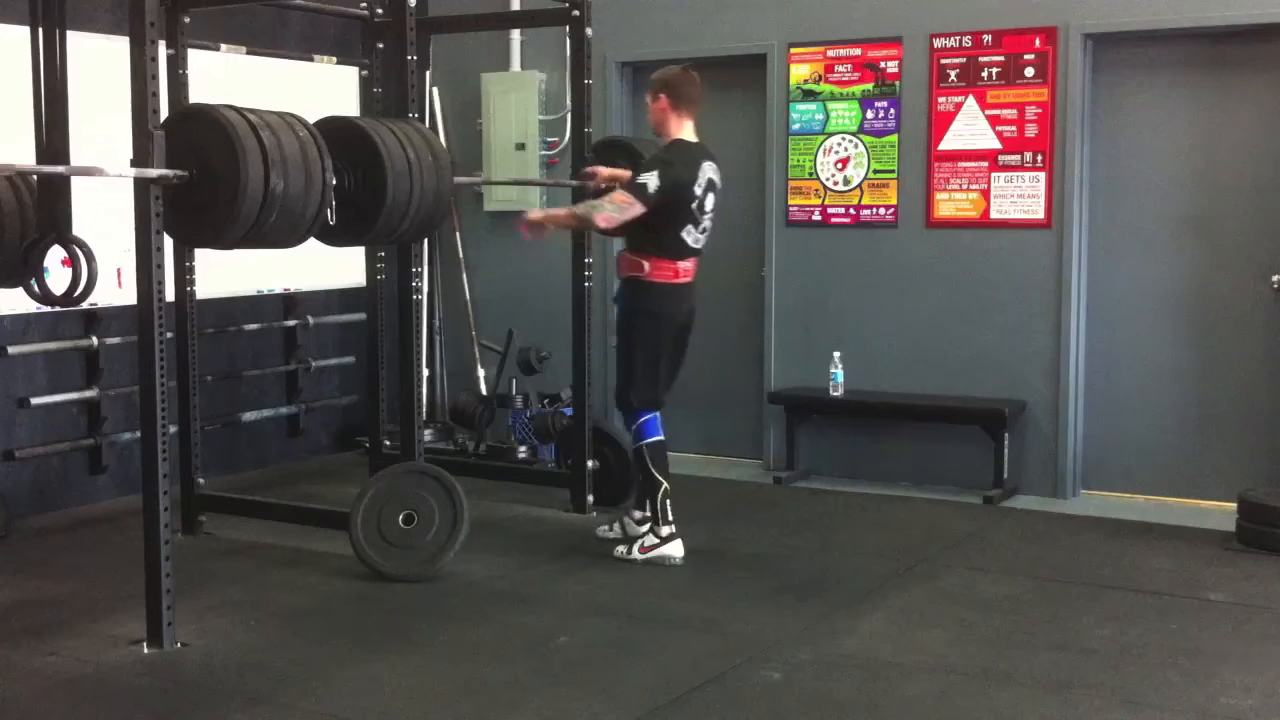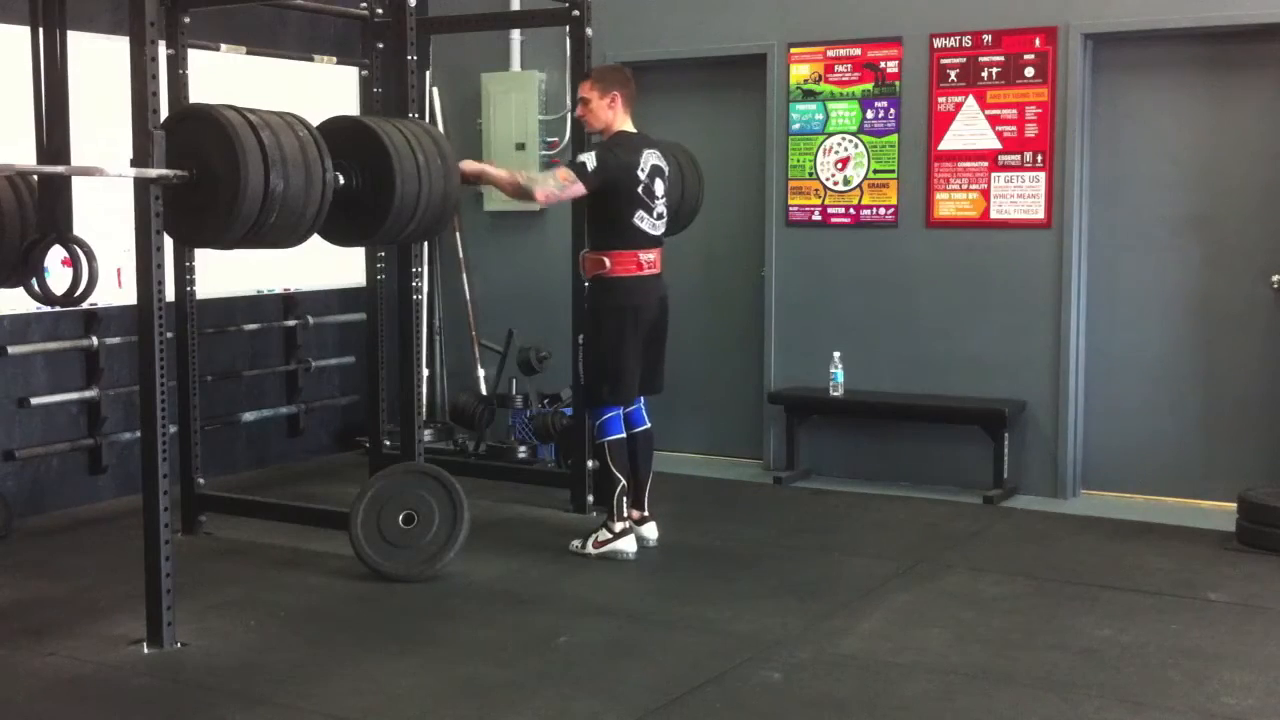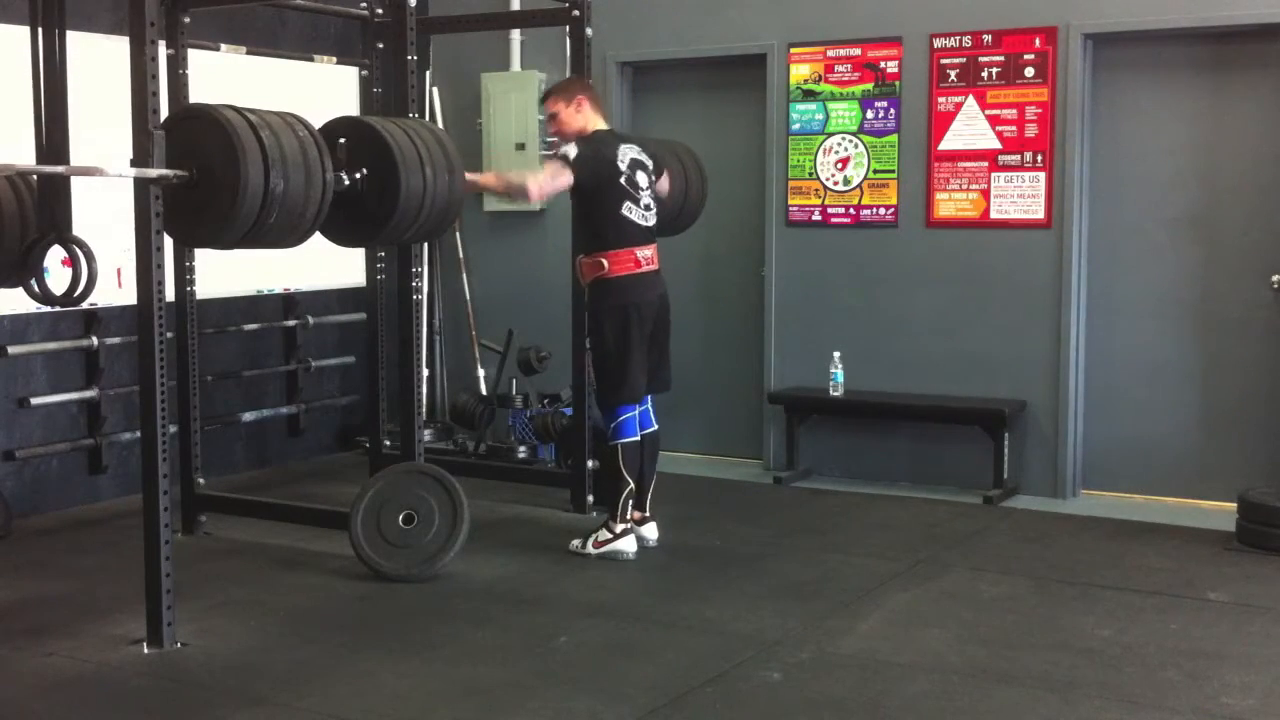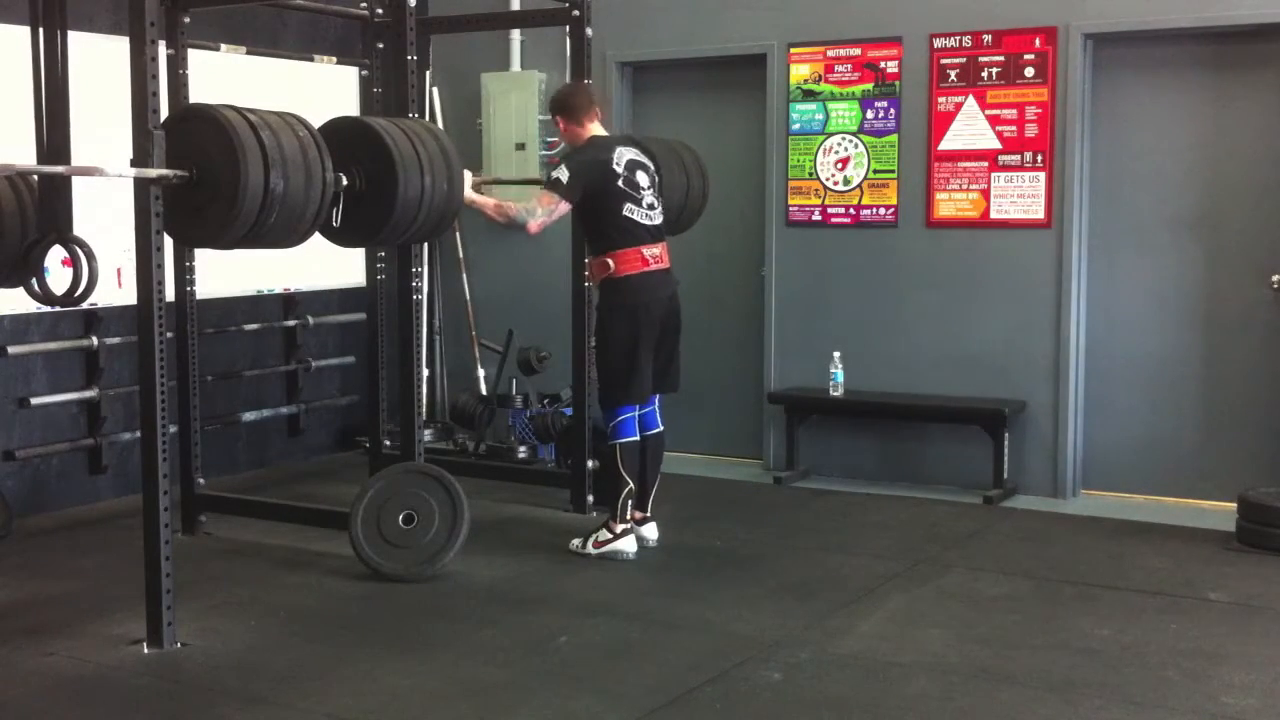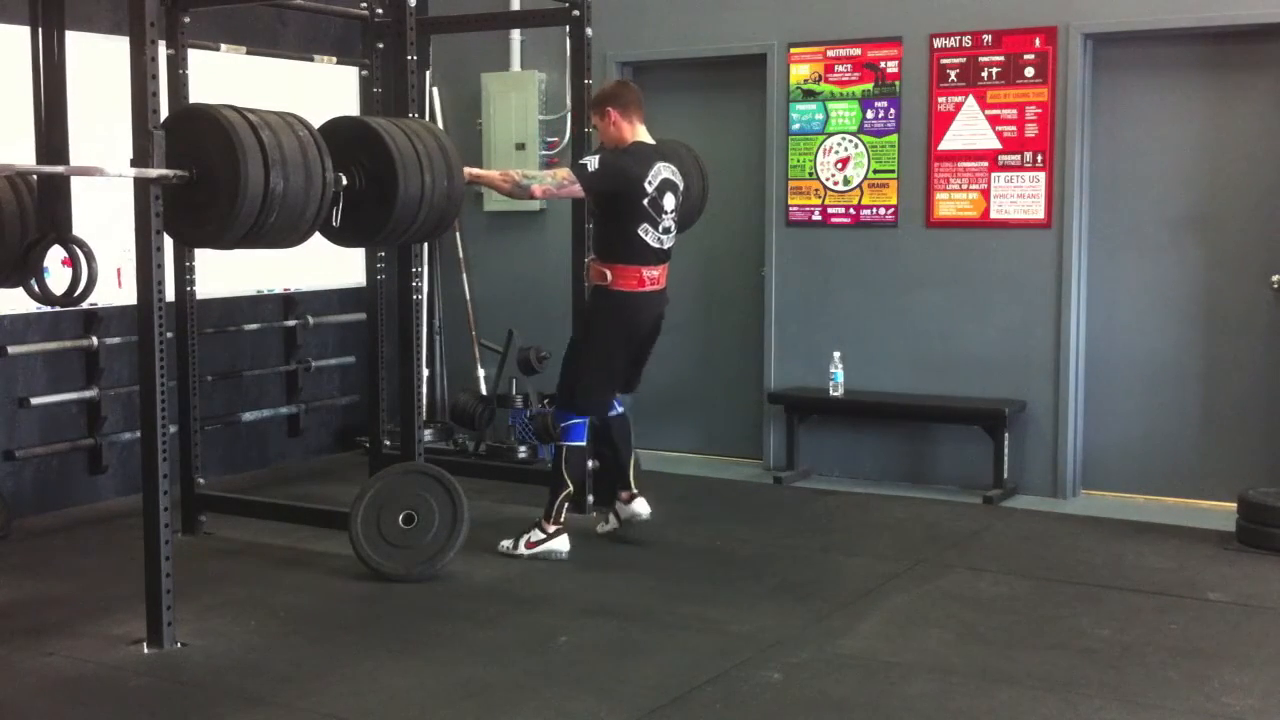
dt=1s
person 1, frame 1
left shoulder: (667, 163)
right shoulder: (704, 161)
left elbow: (604, 216)
left wrist: (544, 217)
right wrist: (619, 177)
left hip: (651, 295)
right hip: (678, 294)
left knee: (639, 408)
right knee: (644, 403)
left ankle: (662, 533)
right ankle: (644, 513)
person 1, frame 2
left shoulder: (611, 155)
right shoulder: (650, 151)
left elbow: (541, 189)
left wrist: (479, 170)
left hip: (618, 291)
right hip: (649, 288)
left knee: (606, 405)
right knee: (632, 402)
left ankle: (618, 528)
right ankle: (640, 516)
person 1, frame 3
left shoulder: (588, 150)
right shoulder: (633, 148)
left elbow: (531, 186)
right elbow: (664, 186)
left wrist: (469, 178)
left hip: (618, 291)
right hip: (649, 287)
left knee: (621, 406)
right knee: (639, 402)
left ankle: (619, 528)
right ankle: (641, 516)
person 1, frame 4
left shoulder: (583, 161)
right shoulder: (633, 151)
left elbow: (531, 219)
left wrist: (469, 194)
left hip: (627, 292)
right hip: (662, 286)
left knee: (621, 407)
right knee: (647, 404)
left ankle: (619, 529)
right ankle: (642, 517)
person 1, frame 5
left shoulder: (617, 166)
right shoulder: (668, 166)
left elbow: (538, 186)
left wrist: (472, 174)
left hip: (617, 302)
right hip: (651, 301)
left knee: (573, 409)
right knee: (602, 396)
left ankle: (551, 530)
right ankle: (628, 497)
